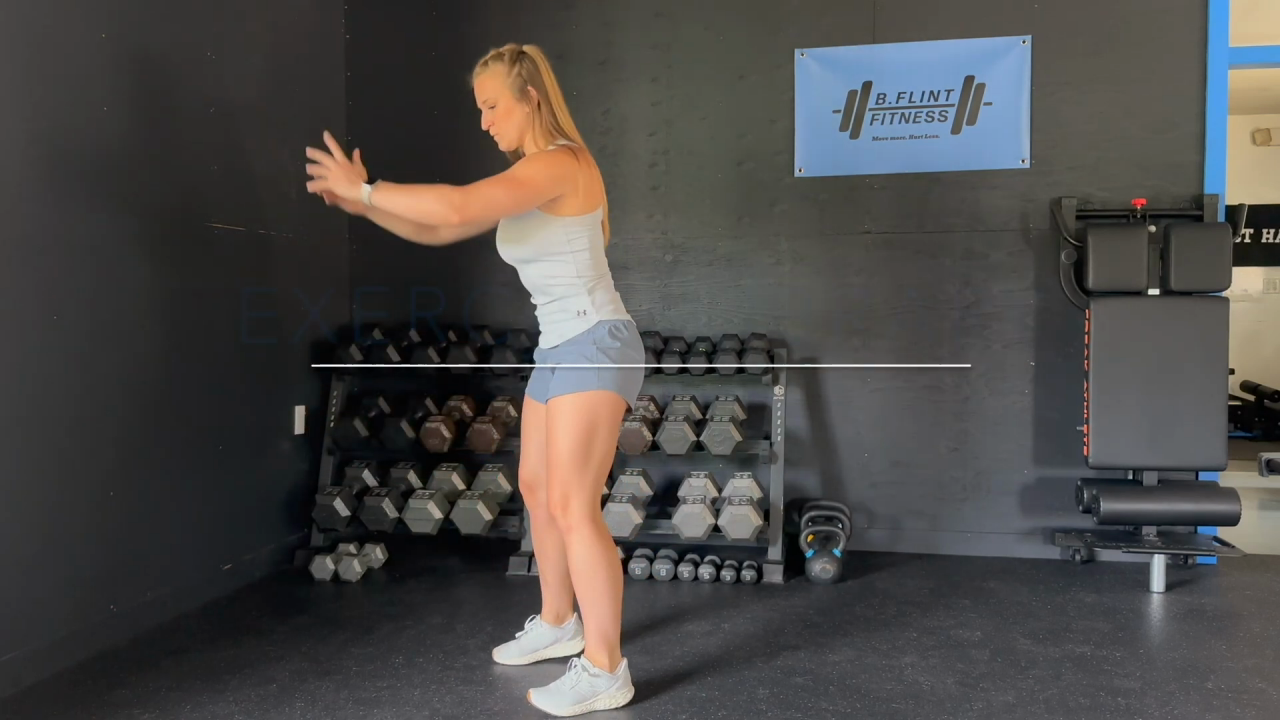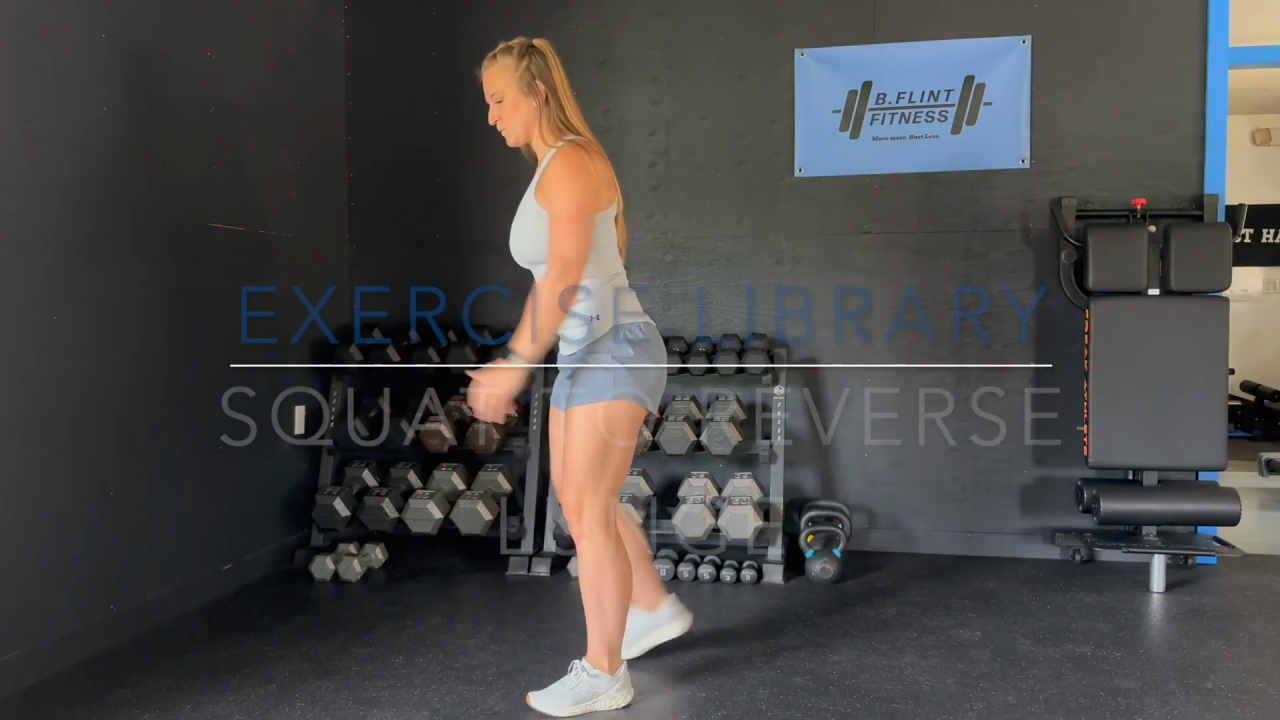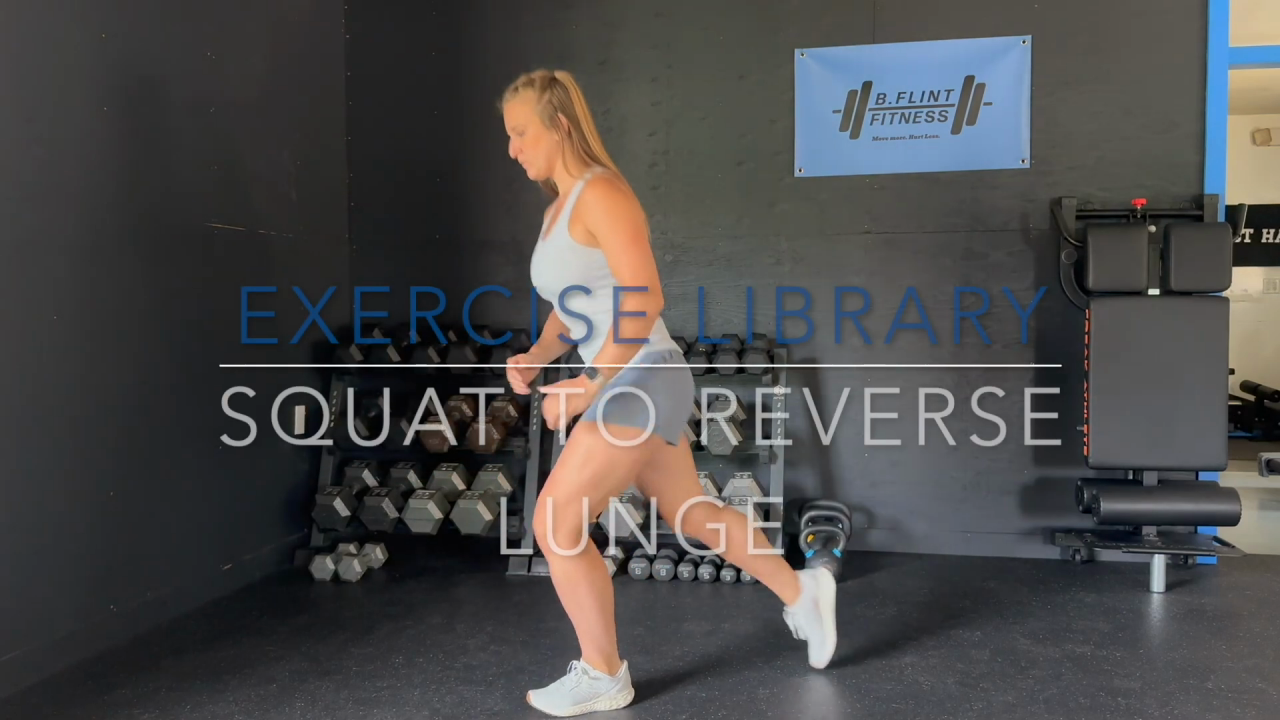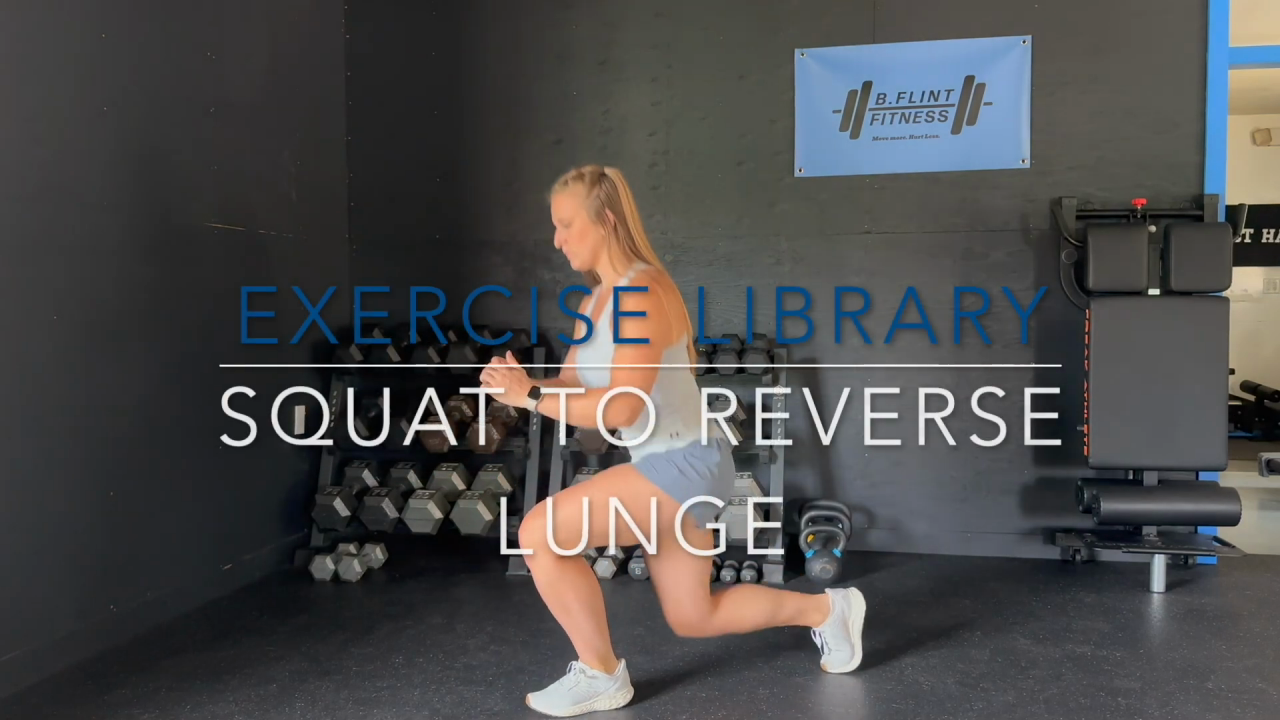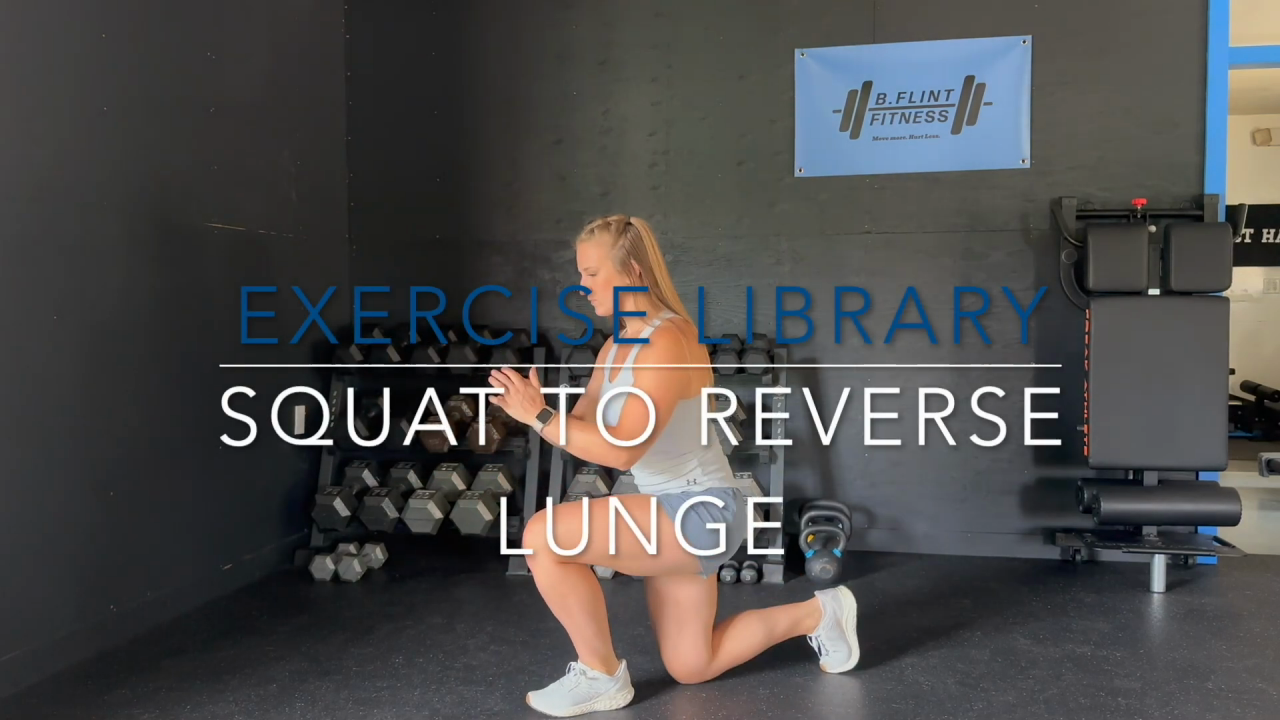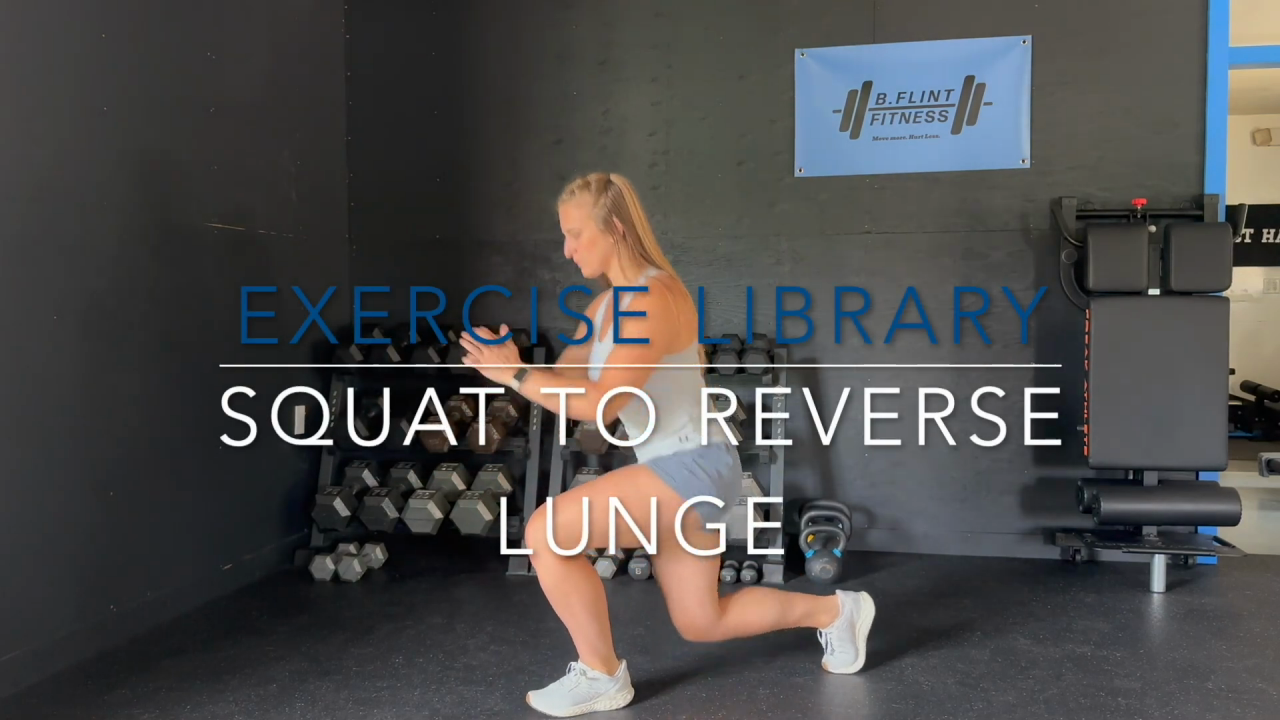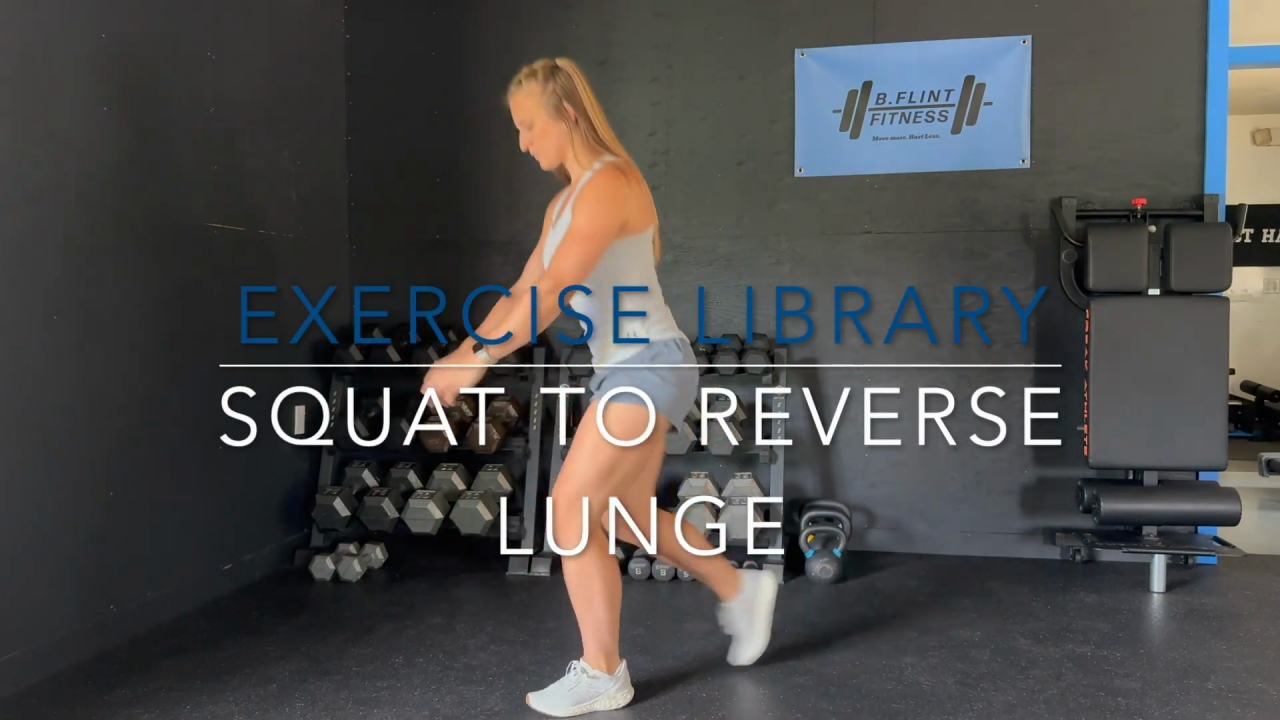
dt=0.3s
person 1, frame 1
left shoulder: (559, 164)
right shoulder: (535, 170)
left elbow: (454, 209)
right elbow: (449, 229)
left wrist: (363, 191)
right wrist: (367, 198)
left hip: (594, 348)
right hip: (561, 349)
left knee: (571, 507)
right knee: (537, 490)
right ankle: (557, 624)
person 1, frame 2
left shoulder: (570, 163)
right shoulder: (551, 169)
left elbow: (564, 277)
left wrist: (513, 363)
right wrist: (516, 357)
left hip: (611, 353)
right hip: (583, 355)
left knee: (584, 512)
right knee: (585, 502)
right ankle: (653, 606)
person 1, frame 3
left shoulder: (600, 195)
right shoulder: (560, 209)
left elbow: (645, 303)
right elbow: (569, 309)
left wrist: (587, 384)
right wrist: (535, 355)
left hip: (643, 385)
right hip: (633, 388)
left knee: (556, 526)
right knee: (694, 518)
right ankle: (804, 589)
person 1, frame 4
left shoulder: (643, 293)
right shoulder: (599, 298)
left elbow: (623, 403)
right elbow: (573, 386)
left wrist: (530, 396)
right wrist: (523, 384)
left hip: (685, 466)
right hip: (668, 465)
left knee: (539, 534)
right knee: (693, 618)
left ankle: (600, 674)
right ankle: (827, 611)
person 1, frame 5
left shoulder: (668, 344)
right shoulder: (617, 346)
left elbow: (624, 449)
right elbow: (584, 428)
left wrist: (539, 417)
right wrist: (536, 406)
left hip: (699, 513)
right hip: (678, 510)
left knee: (544, 534)
right knee: (691, 667)
left ankle: (600, 675)
right ankle: (820, 614)
person 1, frame 6
left shoulder: (654, 300)
right shoulder: (606, 303)
left elbow: (601, 405)
right elbow: (565, 384)
left wrist: (515, 376)
right wrist: (513, 367)
left hip: (695, 472)
right hip: (675, 471)
left knee: (547, 532)
right knee: (701, 622)
left ankle: (601, 675)
right ankle: (836, 612)
person 1, frame 7
left shoulder: (607, 185)
right shoulder: (568, 196)
left elbow: (554, 293)
right elbow: (527, 290)
left wrist: (475, 360)
right wrist: (466, 354)
left hip: (646, 371)
right hip: (624, 370)
left knee: (572, 517)
right knee: (629, 513)
right ankle: (739, 589)
